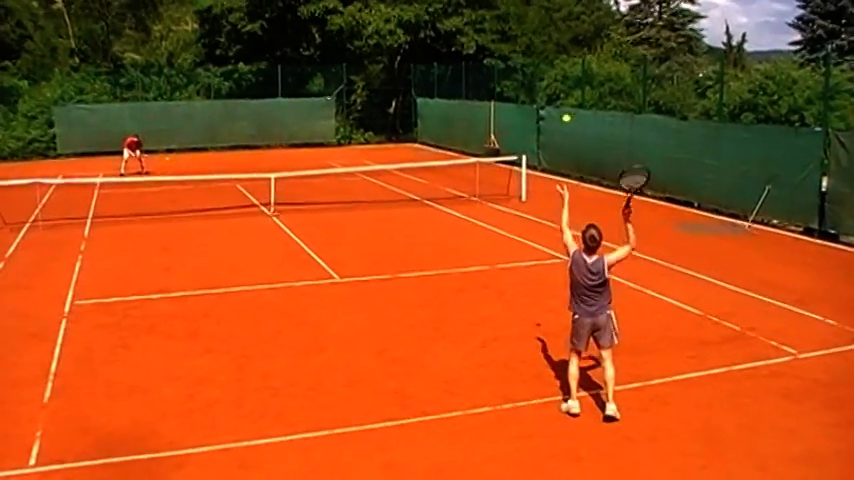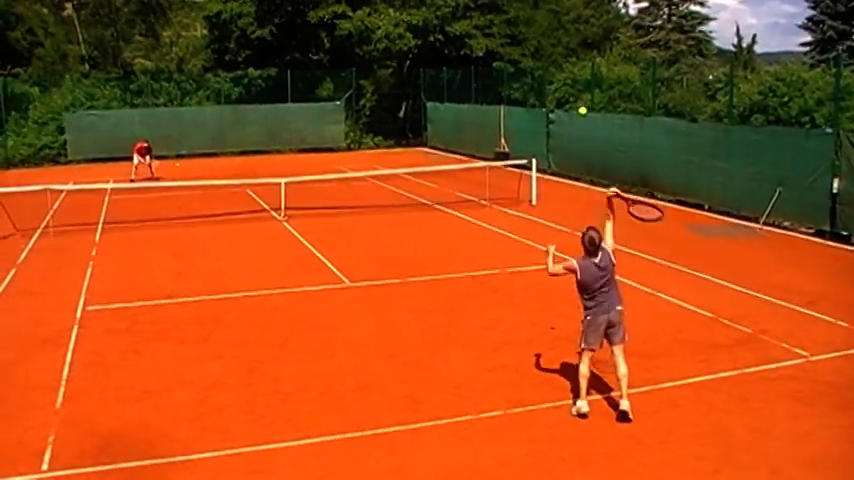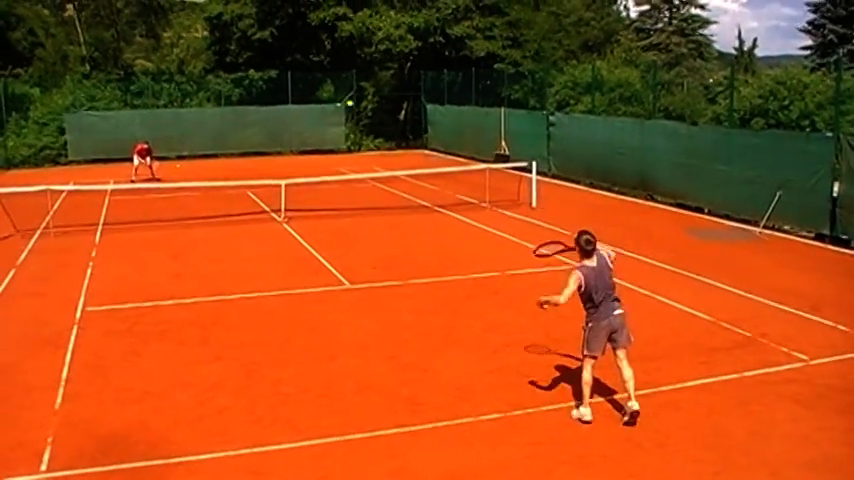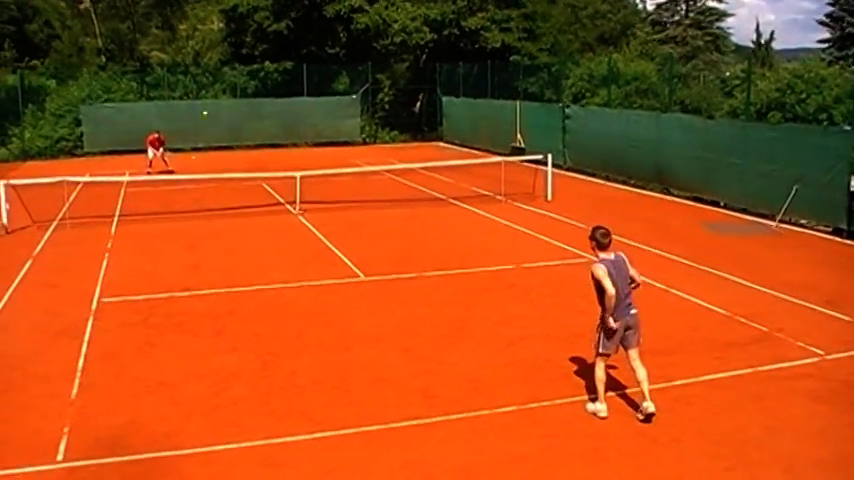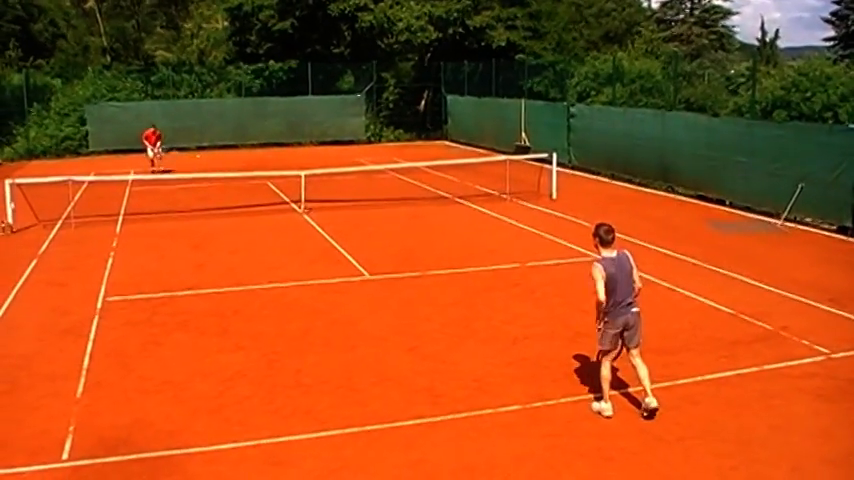
dt=0.3s
person 1, frame 1
left shoulder: (574, 255)
right shoulder: (606, 261)
left elbow: (564, 230)
right elbow: (631, 246)
left wrist: (566, 200)
right wrist: (627, 219)
left hip: (580, 317)
right hip: (603, 316)
left knee: (574, 357)
right knee: (607, 359)
left ankle: (572, 401)
right ankle: (610, 405)
person 1, frame 2
left shoulder: (576, 265)
right shoulder: (608, 253)
left elbow: (551, 271)
right elbow: (609, 221)
left wrist: (550, 254)
right wrist: (610, 201)
left hip: (593, 316)
right hip: (615, 312)
left knee: (586, 358)
right knee: (619, 357)
left ankle: (582, 401)
right ankle: (624, 400)
person 1, frame 3
left shoulder: (579, 274)
right shoulder: (604, 256)
left elbow: (562, 299)
right elbow: (612, 254)
left wrist: (544, 300)
right wrist: (597, 248)
left hip: (597, 322)
right hip: (617, 315)
left knee: (588, 365)
right knee: (622, 361)
left ankle: (585, 409)
right ankle: (632, 402)
person 1, frame 4
left shoulder: (598, 267)
right shoulder: (621, 257)
left elbow: (610, 292)
right elbow: (637, 281)
left wrist: (607, 317)
left hip: (613, 321)
right hip: (631, 315)
left knee: (600, 362)
right knee: (635, 360)
left ankle: (600, 405)
right ankle: (647, 403)
person 1, frame 5
left shoulder: (598, 266)
right shoulder: (626, 256)
left elbow: (601, 299)
right elbow: (638, 286)
left wrist: (599, 317)
left hip: (612, 318)
right hip: (632, 314)
left knee: (605, 361)
right knee: (636, 358)
left ankle: (606, 404)
right ankle: (650, 399)
